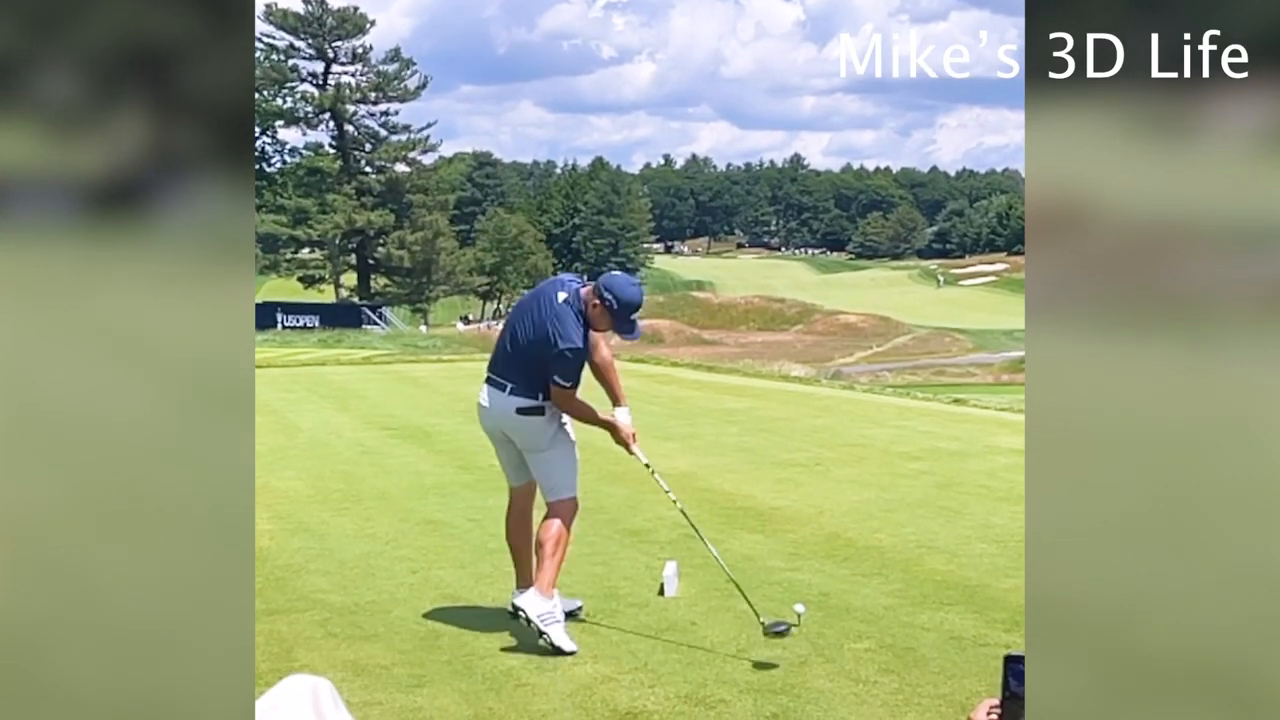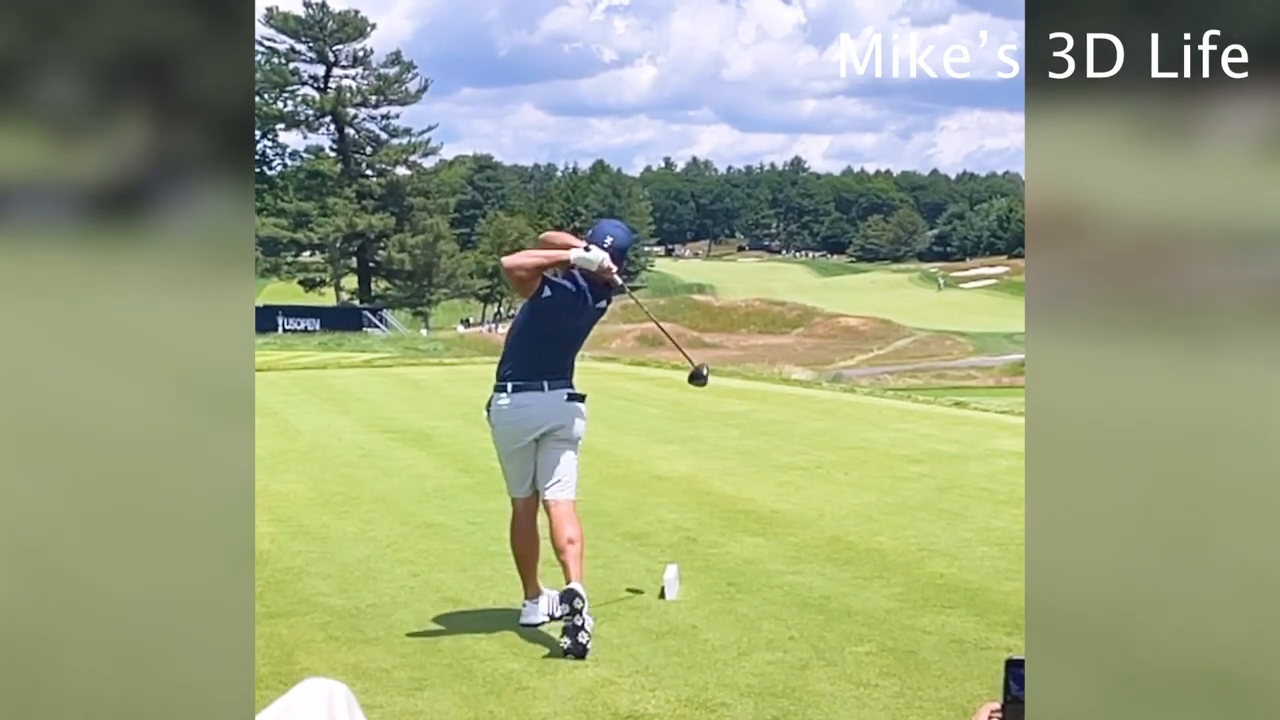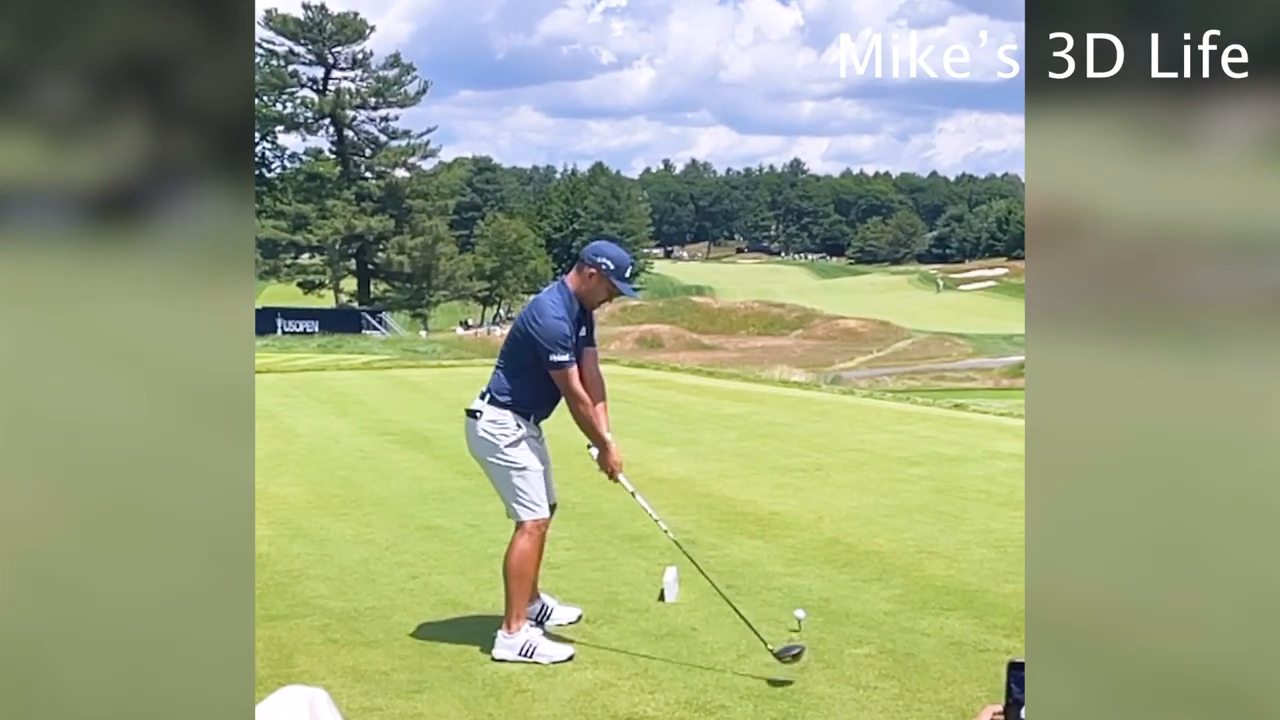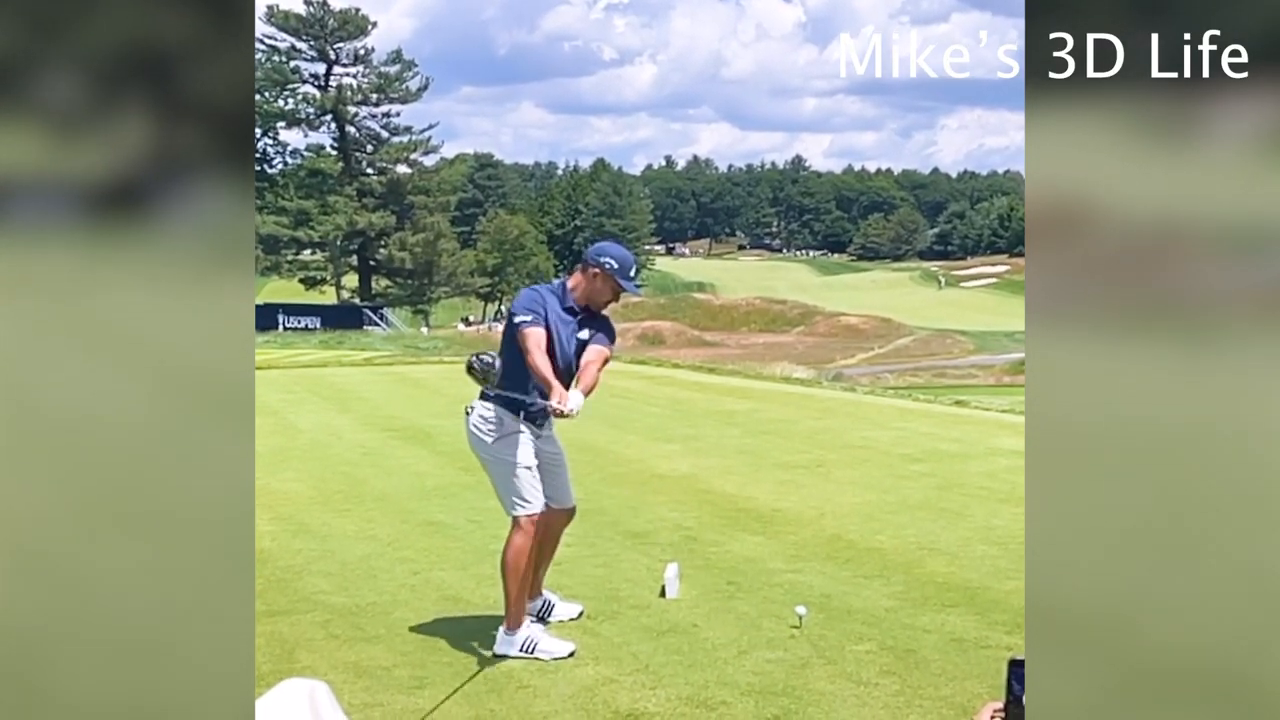
dt=0.5s
person 1, frame 1
left shoulder: (566, 283)
right shoulder: (564, 341)
left elbow: (599, 352)
right elbow: (563, 403)
left wrist: (621, 407)
right wrist: (610, 424)
left hip: (494, 402)
right hip: (534, 414)
left knee: (520, 495)
right knee: (562, 505)
left ankle: (527, 591)
right ankle: (541, 598)
person 1, frame 2
left shoulder: (559, 292)
right shoulder: (600, 294)
left elbow: (510, 265)
left wrist: (570, 253)
right wrist: (577, 252)
left hip: (512, 406)
right hip: (560, 406)
left knee: (524, 505)
right knee: (560, 503)
left ankle: (534, 600)
right ankle: (574, 592)
person 1, frame 3
left shoulder: (580, 313)
right shoulder: (550, 315)
left elbow: (592, 376)
right elbow: (574, 393)
left wrist: (605, 436)
right wrist: (604, 446)
left hip: (522, 425)
right hip: (501, 425)
left knee: (543, 511)
right knee: (532, 521)
left ankle: (532, 602)
right ankle: (513, 634)
person 1, frame 4
left shoulder: (601, 326)
right shoulder: (535, 298)
left elbow: (593, 363)
right elbow: (533, 350)
left wrist: (576, 394)
right wrist: (552, 386)
left hip: (539, 424)
right hip: (501, 420)
left knee: (560, 510)
right knee: (528, 516)
left ankle: (533, 598)
right ankle: (514, 631)
